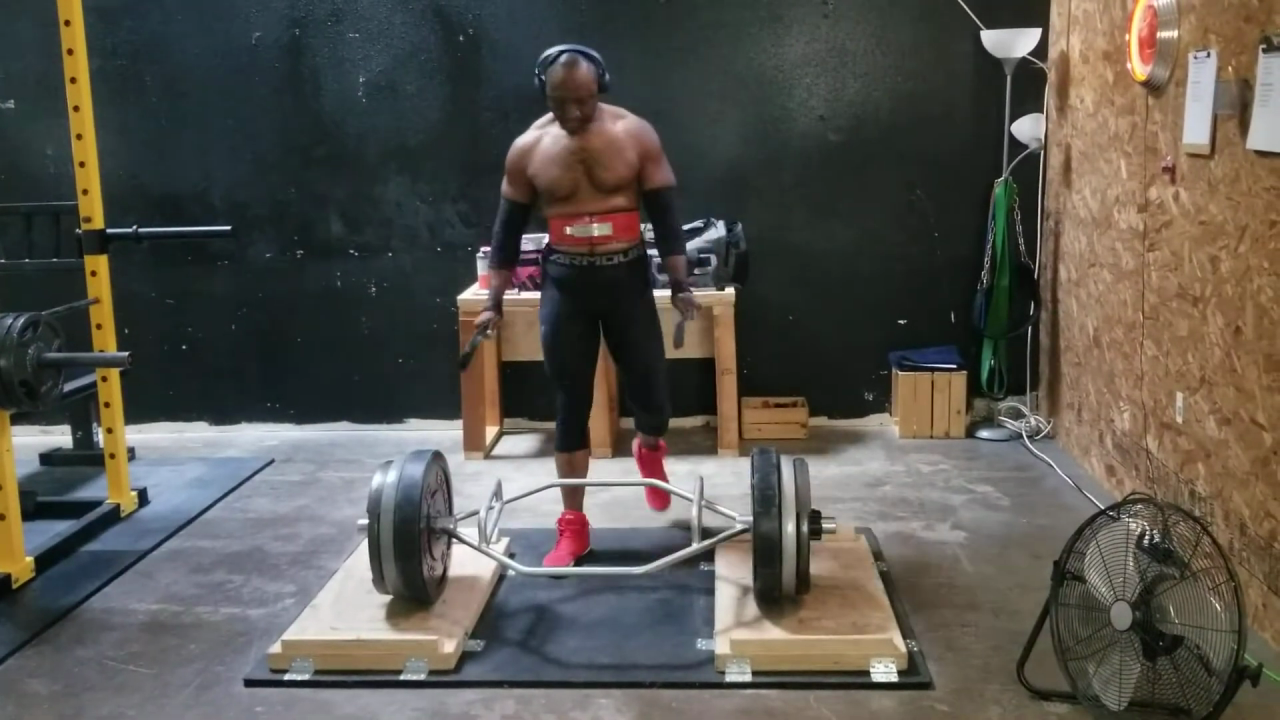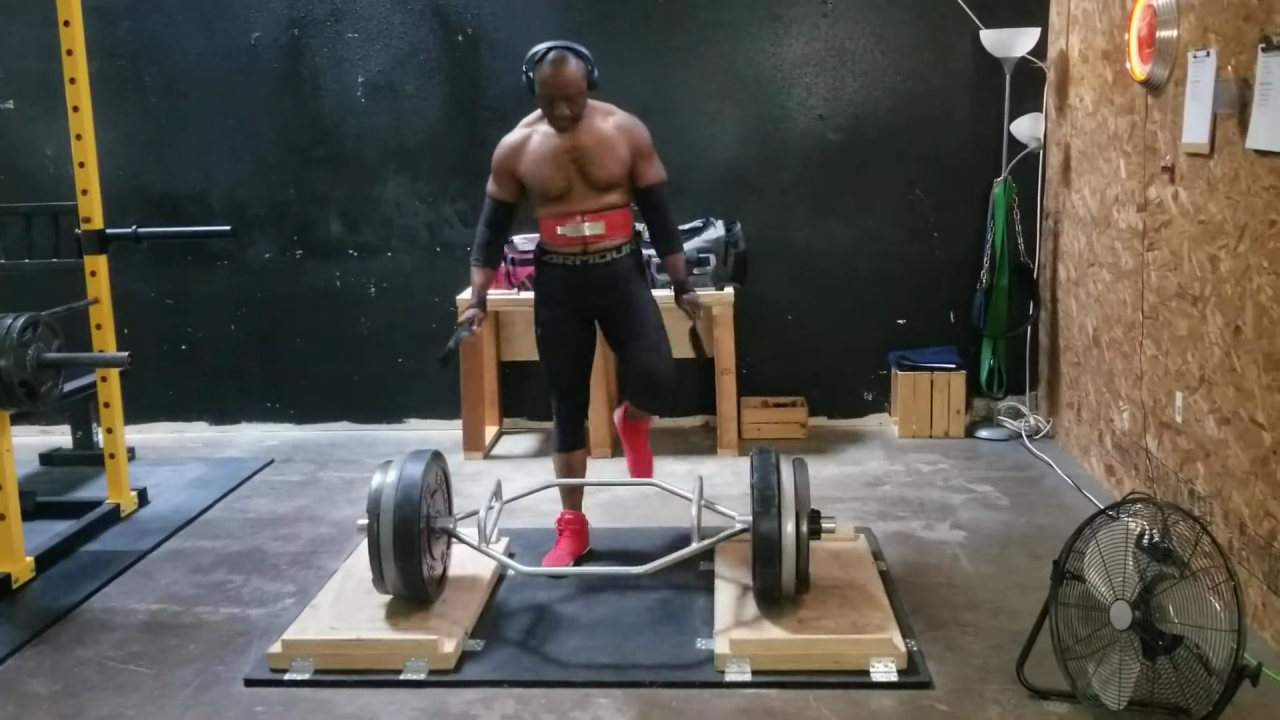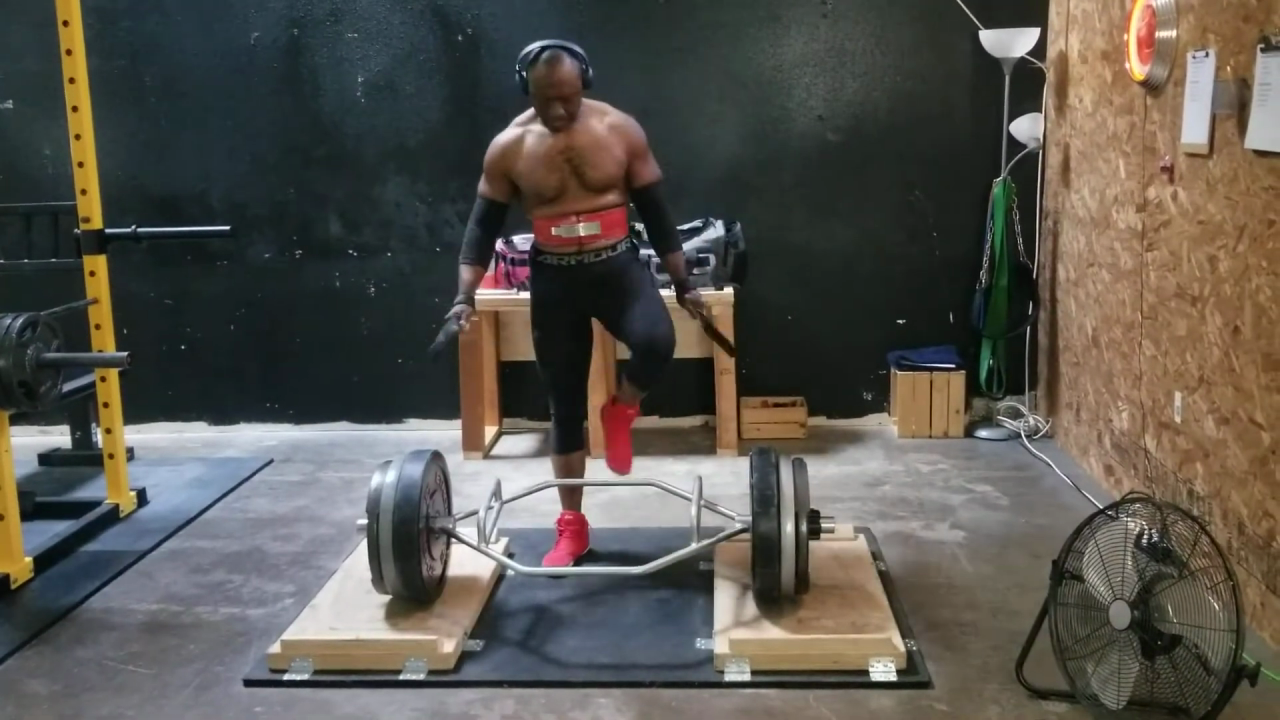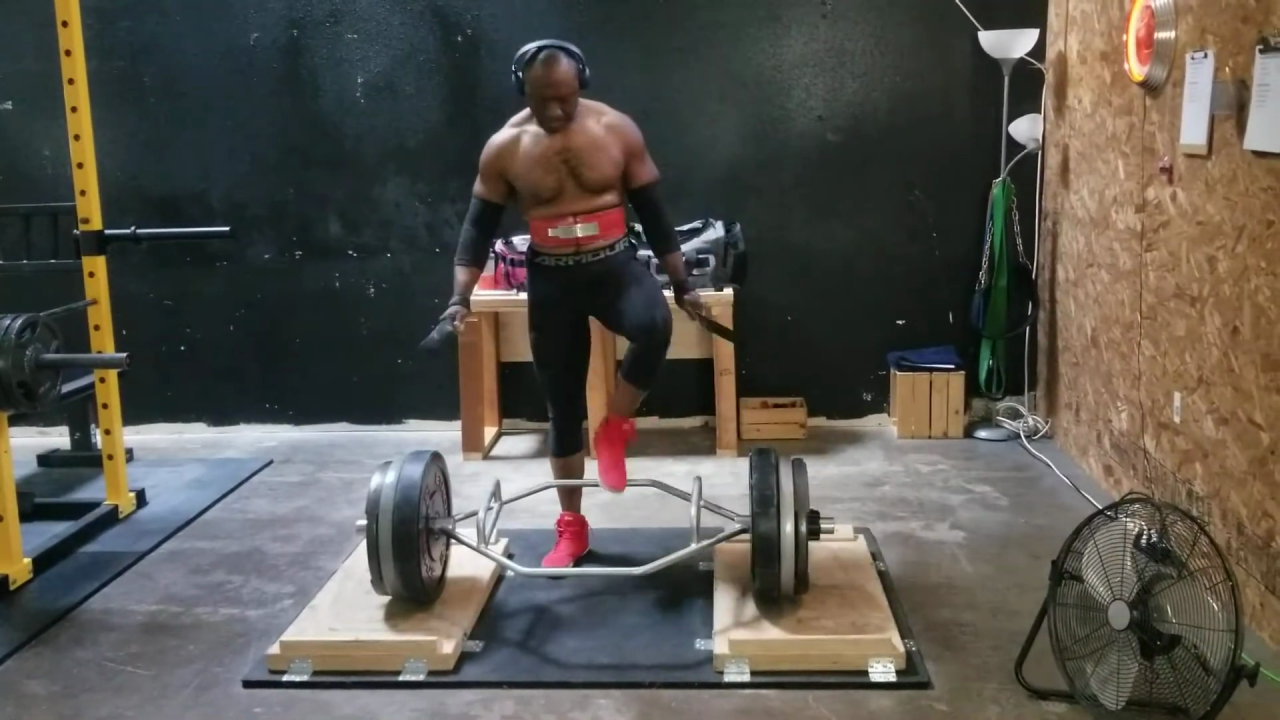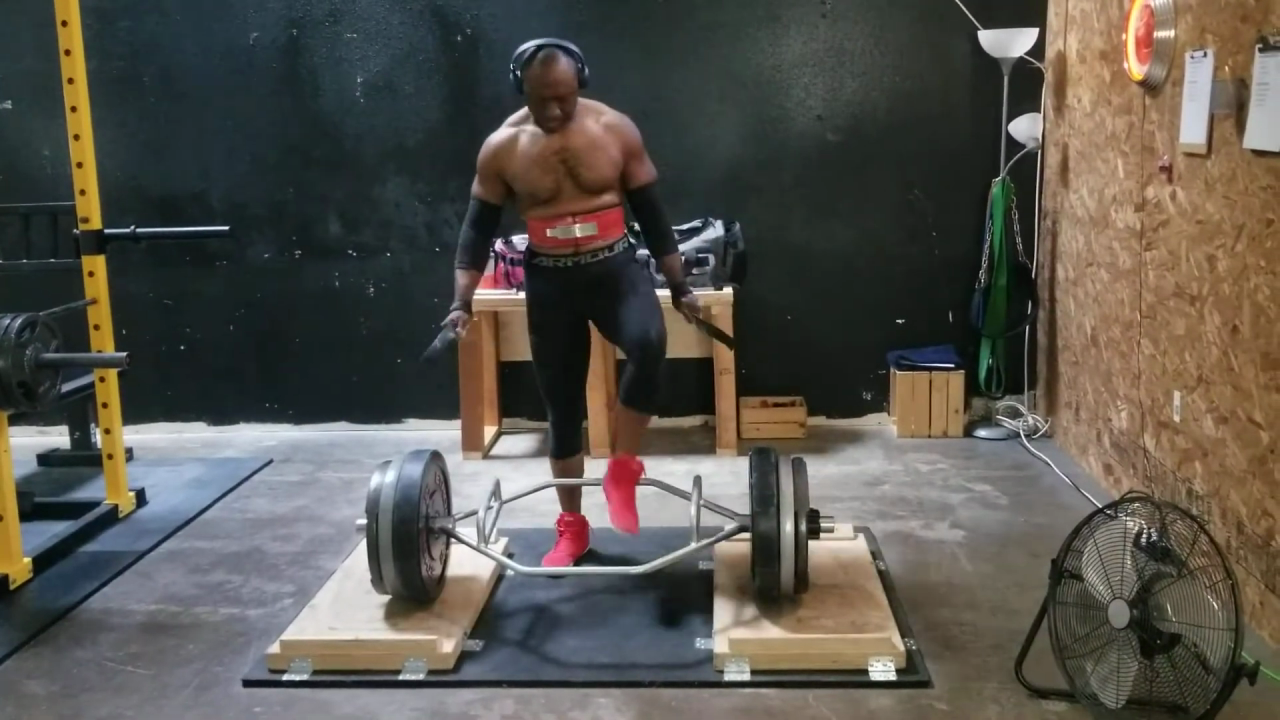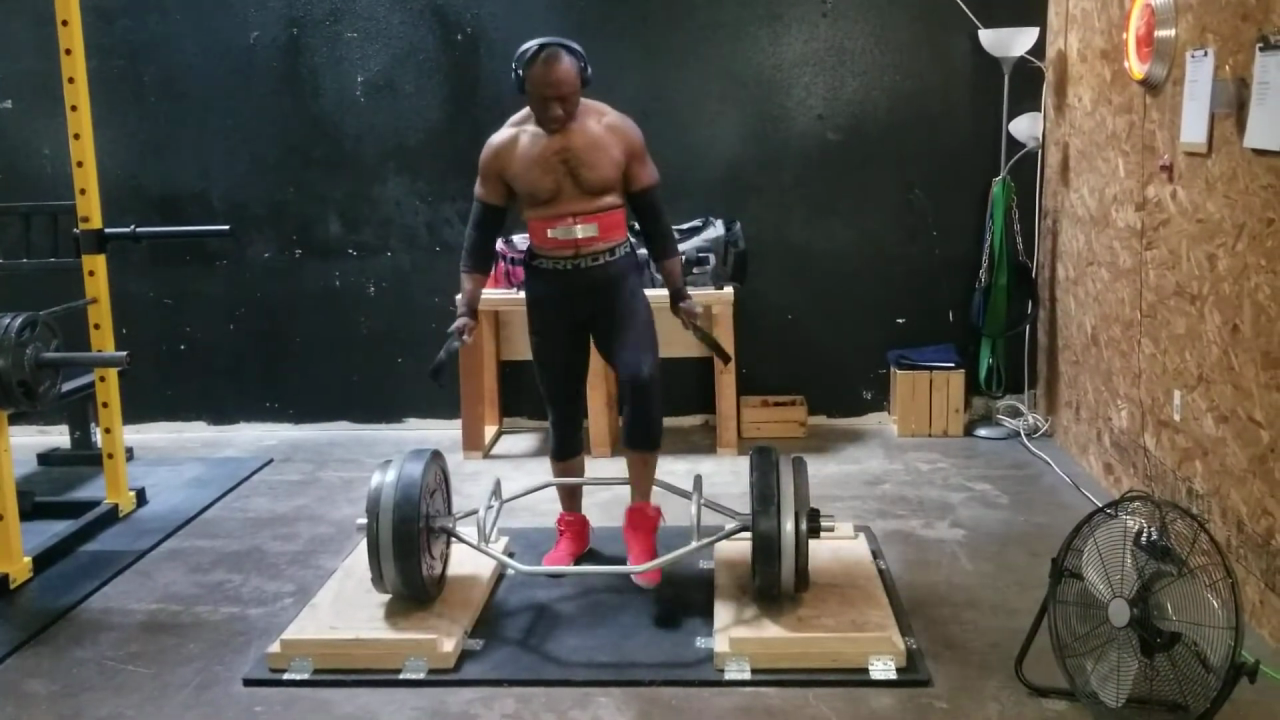
dt=0.1s
person 1, frame 1
left shoulder: (636, 134)
right shoulder: (527, 148)
left elbow: (664, 213)
right elbow: (508, 228)
left wrist: (680, 285)
right wrist: (494, 301)
left hip: (626, 274)
right hip: (563, 281)
left knee: (647, 392)
right knee: (571, 403)
left ankle: (649, 450)
right ankle: (573, 525)
person 1, frame 2
left shoulder: (626, 131)
right shoulder: (515, 147)
left elbow: (657, 211)
right elbow: (493, 226)
left wrist: (681, 283)
right wrist: (478, 298)
left hip: (621, 270)
right hip: (557, 279)
left knee: (655, 372)
right knee: (568, 403)
left ankle: (633, 421)
right ankle: (572, 524)
person 1, frame 3
left shoulder: (621, 130)
right shoulder: (508, 147)
left elbow: (655, 209)
right elbow: (483, 225)
left wrist: (682, 282)
right wrist: (465, 296)
left hip: (617, 264)
right hip: (553, 278)
left knee: (657, 339)
right knee: (565, 404)
left ankle: (619, 413)
right ankle: (572, 524)
person 1, frame 4
left shoulder: (618, 130)
right shoulder: (504, 147)
left elbow: (652, 210)
right elbow: (478, 226)
left wrist: (681, 283)
right wrist: (460, 298)
left hip: (615, 264)
right hip: (550, 279)
left knee: (653, 325)
right knee: (563, 406)
left ankle: (616, 425)
right ankle: (572, 526)
person 1, frame 5
left shoulder: (617, 130)
right shoulder: (501, 147)
left elbow: (650, 211)
right elbow: (478, 228)
left wrist: (678, 285)
right wrist: (462, 301)
left hip: (615, 267)
right hip: (548, 283)
left knee: (649, 341)
right knee: (562, 407)
left ankle: (623, 466)
right ankle: (572, 526)
person 1, frame 6
left shoulder: (619, 131)
right shoulder: (502, 147)
left elbow: (652, 215)
right elbow: (482, 231)
left wrist: (679, 291)
right wrist: (467, 307)
left hip: (615, 272)
right hip: (548, 284)
left knee: (643, 379)
right knee: (563, 408)
left ankle: (640, 514)
right ankle: (573, 525)
